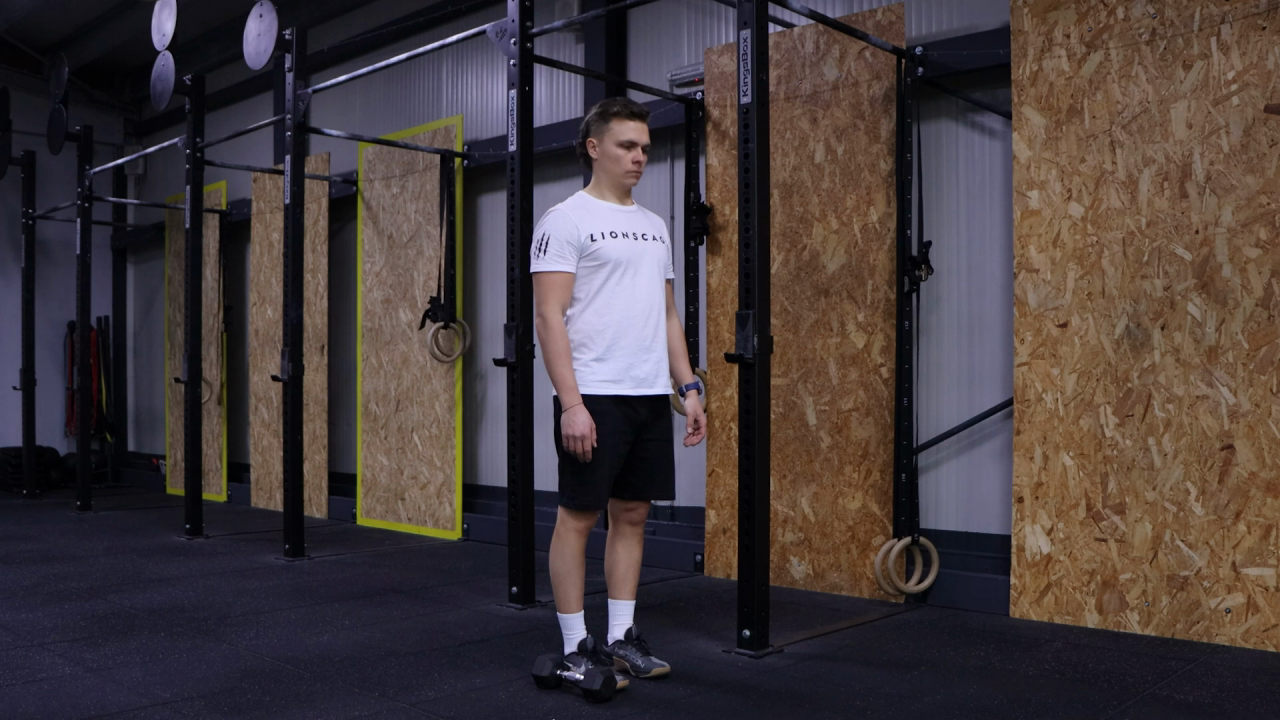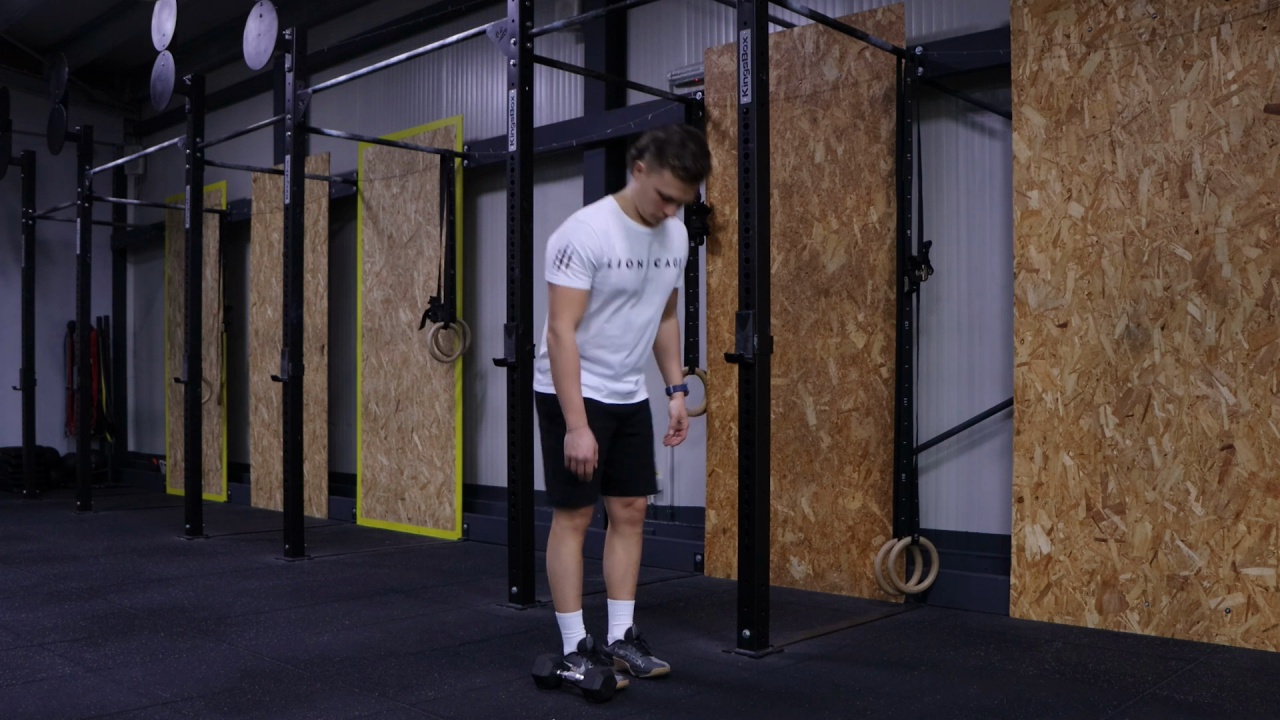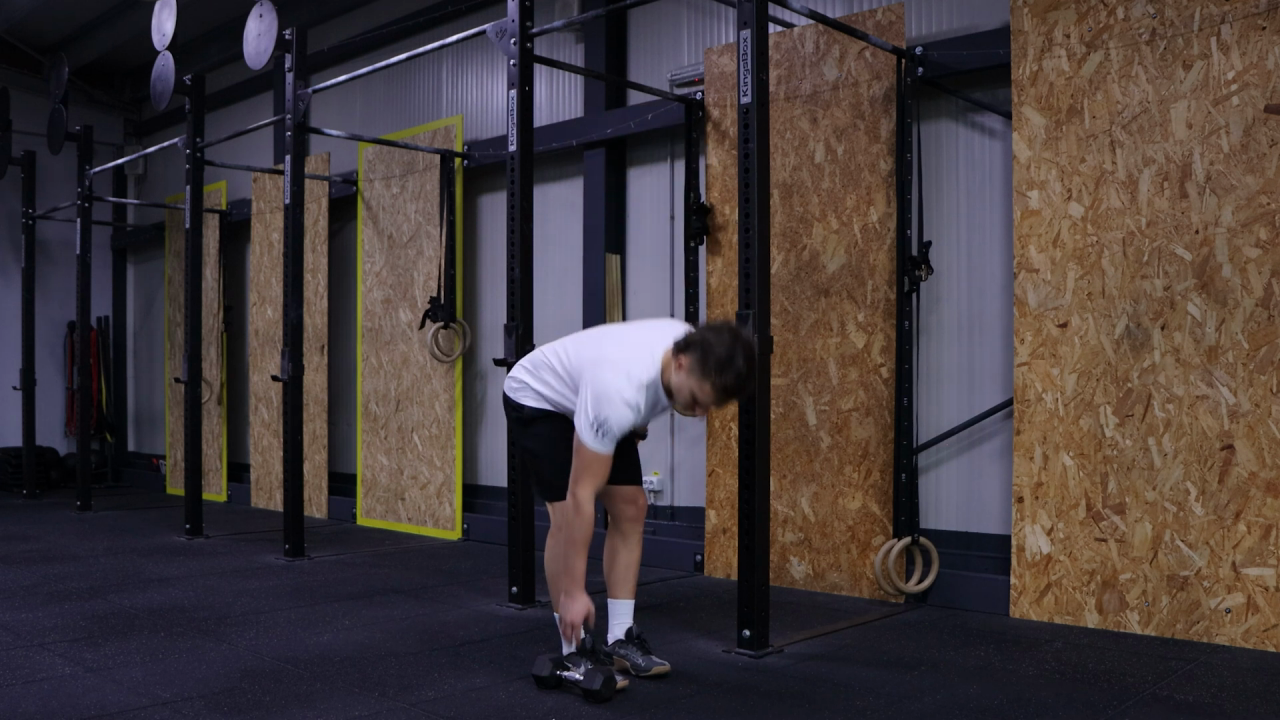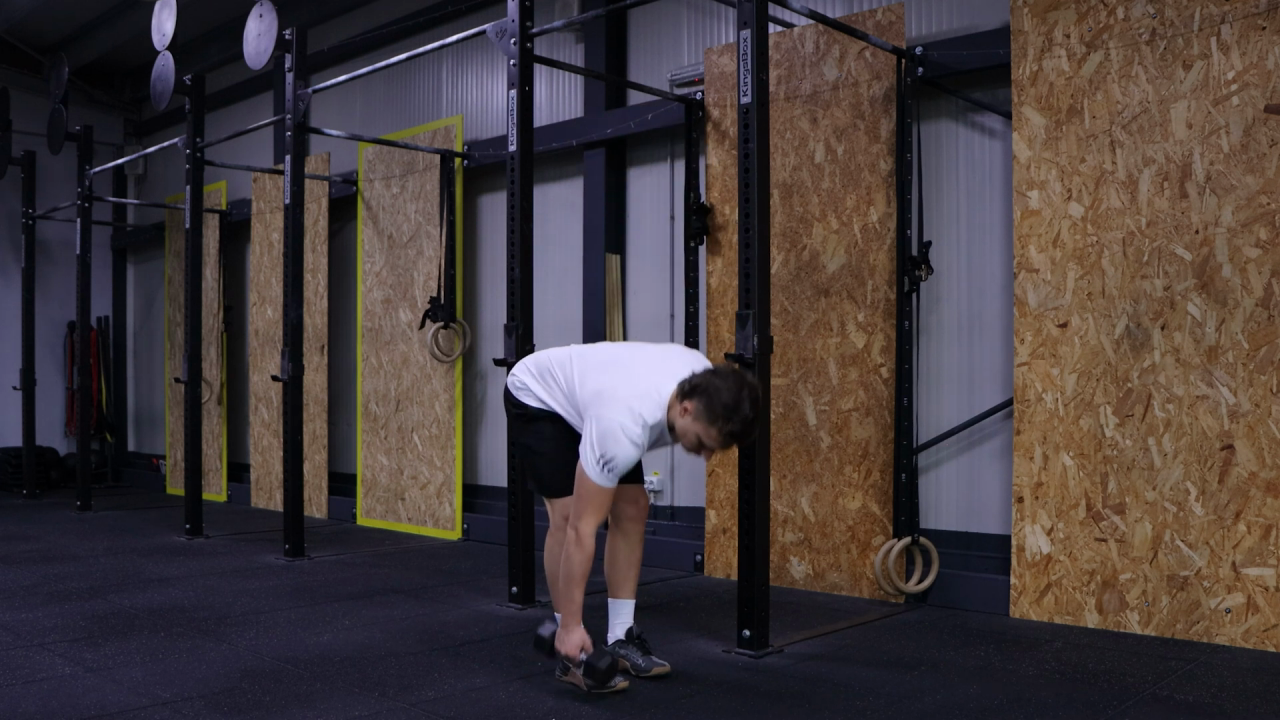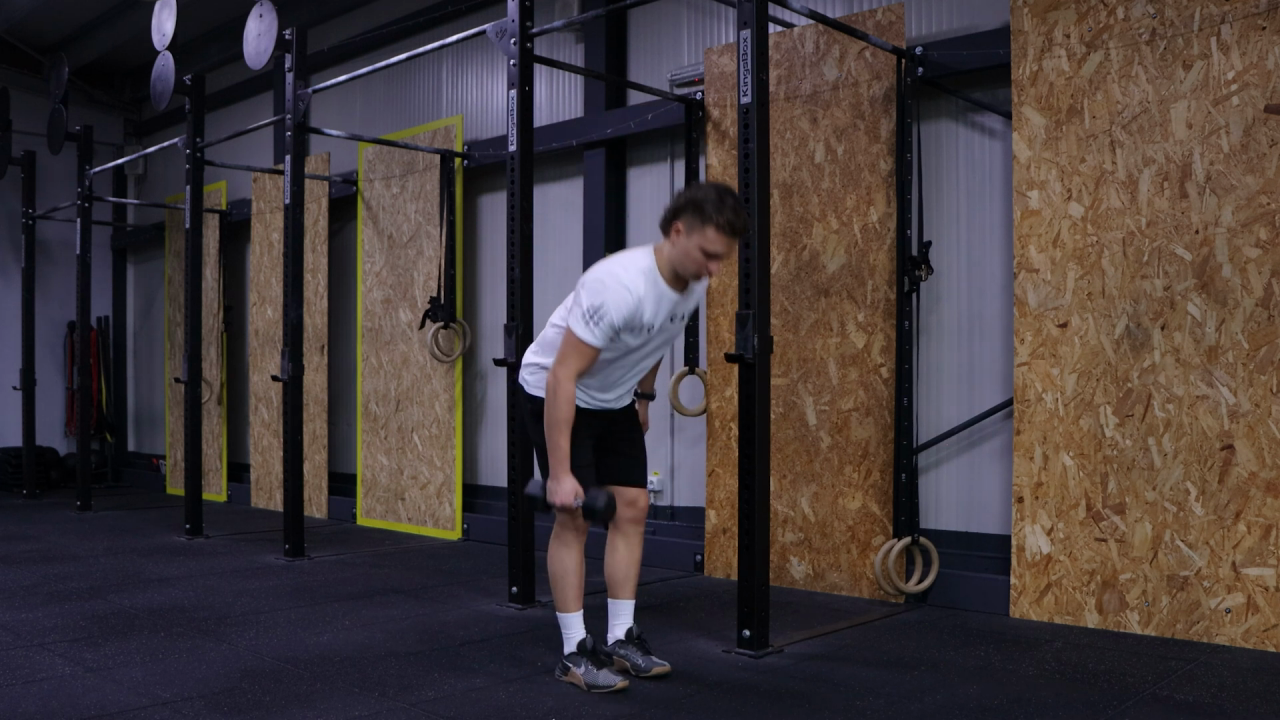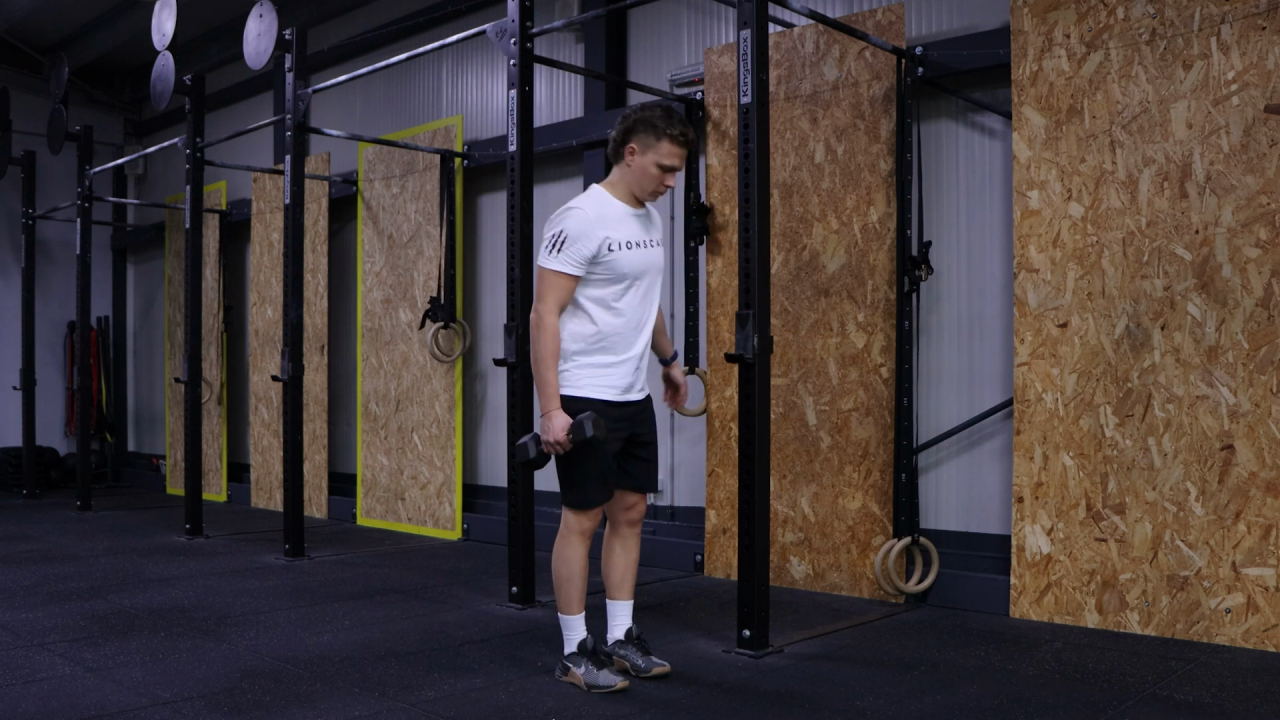
dt=0.4s
person 1, frame 1
left shoulder: (654, 227)
right shoulder: (566, 221)
left elbow: (666, 316)
right elbow: (550, 318)
left wrist: (689, 388)
right wrist: (572, 403)
left hip: (649, 397)
right hip: (594, 398)
left knee: (632, 517)
right knee: (578, 518)
left ankle: (620, 638)
right ankle: (575, 647)
person 1, frame 2
left shoulder: (676, 237)
right shoulder: (586, 233)
right elbow: (561, 332)
left wrist: (676, 390)
right wrist: (575, 425)
left hip: (628, 397)
right hip: (573, 396)
left knee: (629, 513)
right knee: (573, 516)
left ankle: (620, 639)
right ankle: (575, 649)
person 1, frame 3
left shoulder: (689, 350)
right shoulder: (618, 392)
right elbow: (581, 497)
left wrist: (639, 431)
right wrist: (574, 593)
right hip: (537, 400)
left knee: (631, 506)
right knee: (565, 512)
left ankle: (620, 638)
right ankle: (573, 649)
person 1, frame 4
left shoulder: (704, 381)
right shoulder: (624, 427)
right elbow: (581, 530)
right wrist: (570, 626)
left hip: (584, 387)
right hip: (536, 398)
left knee: (632, 508)
right knee: (568, 513)
left ankle: (620, 637)
right ankle: (573, 653)
person 1, frame 5
left shoulder: (693, 281)
right shoulder: (620, 286)
right elbow: (562, 378)
left wrist: (644, 396)
right wrist: (559, 475)
left hip: (612, 398)
right hip: (551, 388)
left knee: (632, 509)
right knee: (577, 515)
left ankle: (621, 638)
right ankle: (575, 650)
person 1, frame 6
left shoulder: (651, 219)
right shoulder: (583, 218)
right elbow: (545, 315)
left wrist: (669, 360)
right wrist: (550, 408)
left hip: (633, 396)
right hip: (582, 397)
left knee: (630, 514)
right knee: (583, 518)
left ankle: (620, 638)
right ankle: (574, 650)
